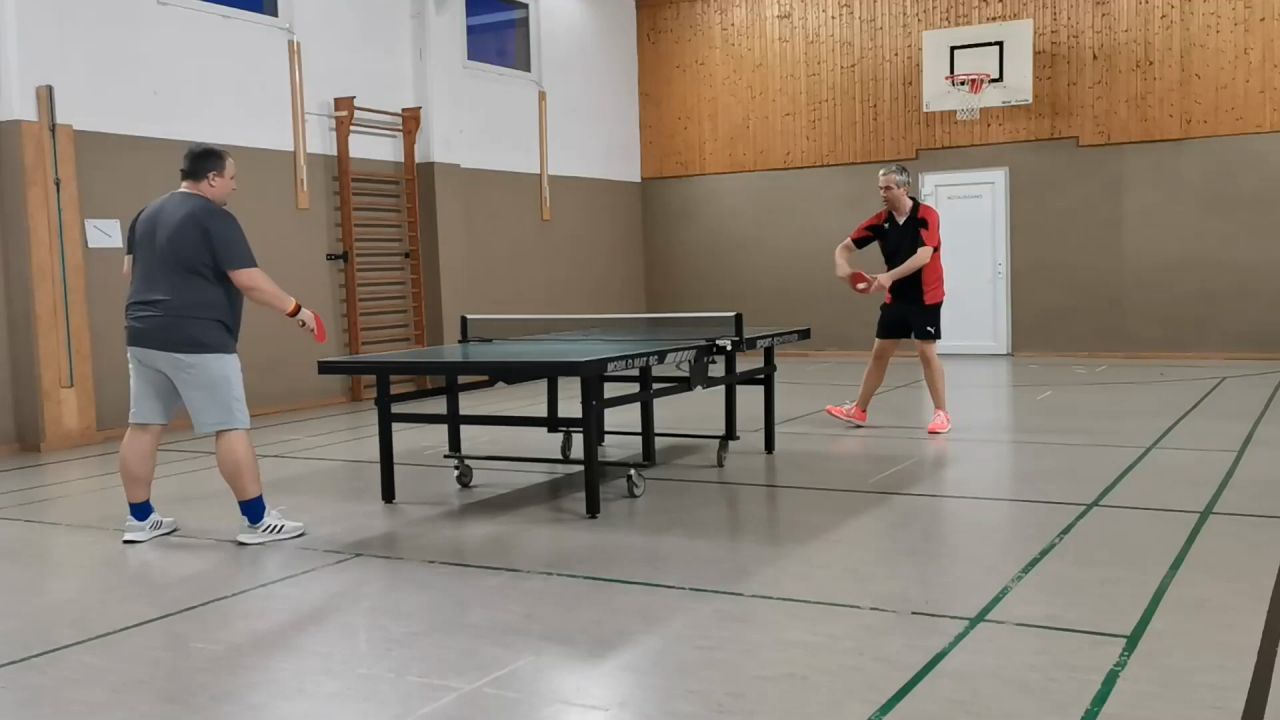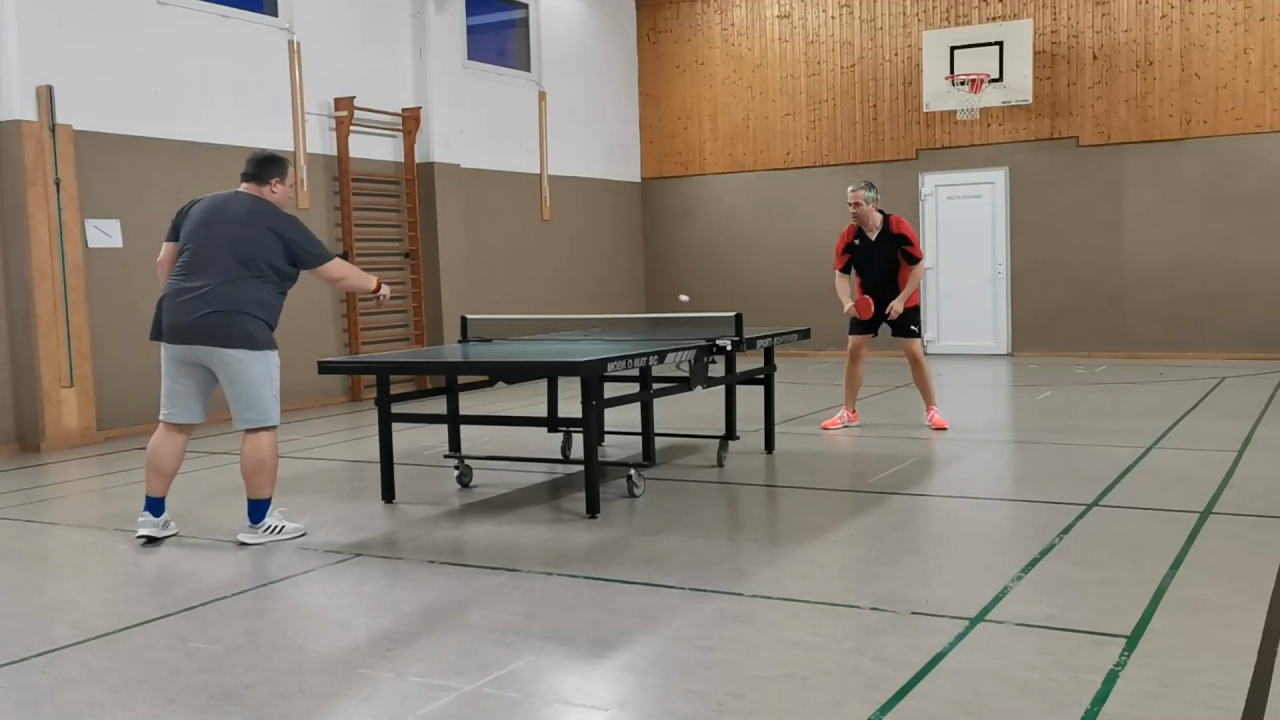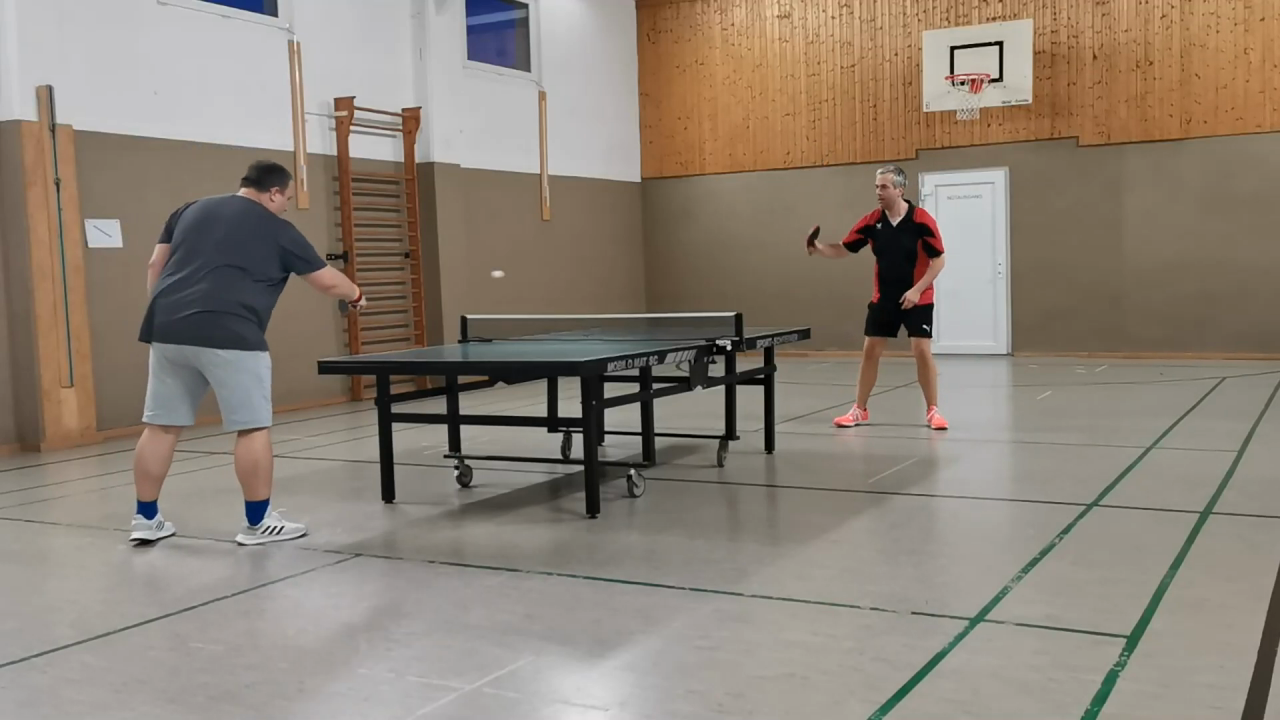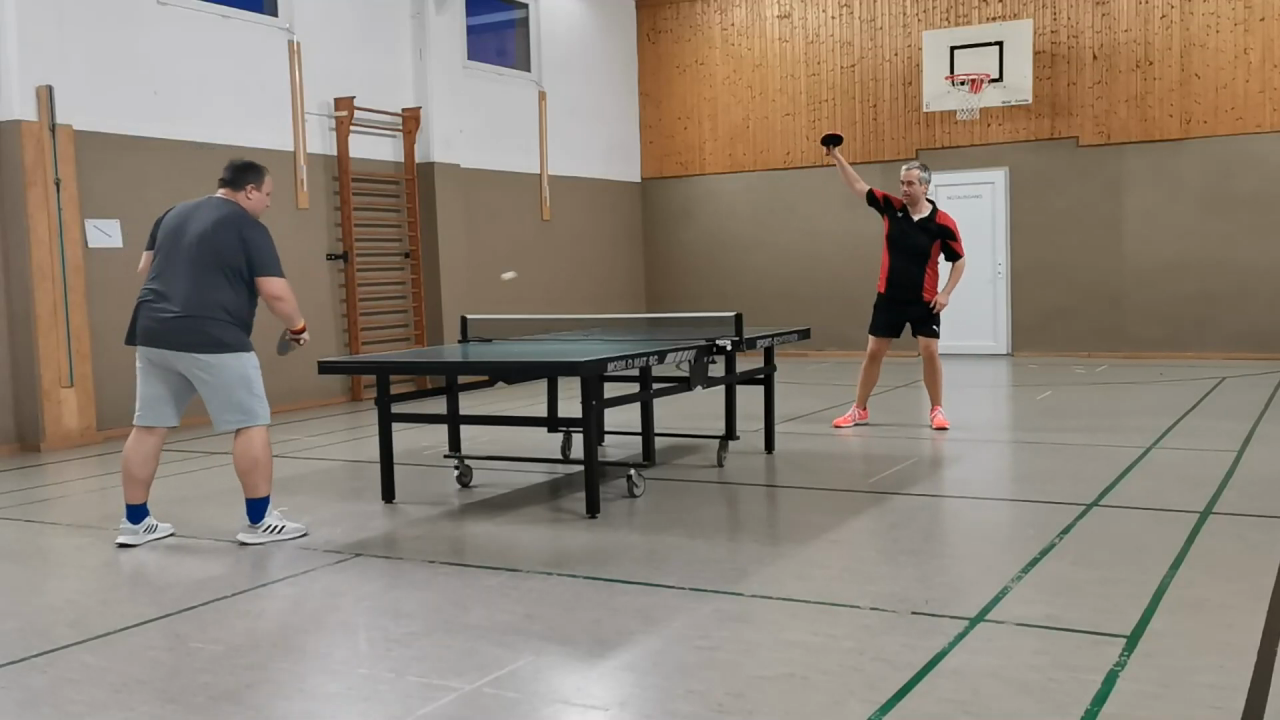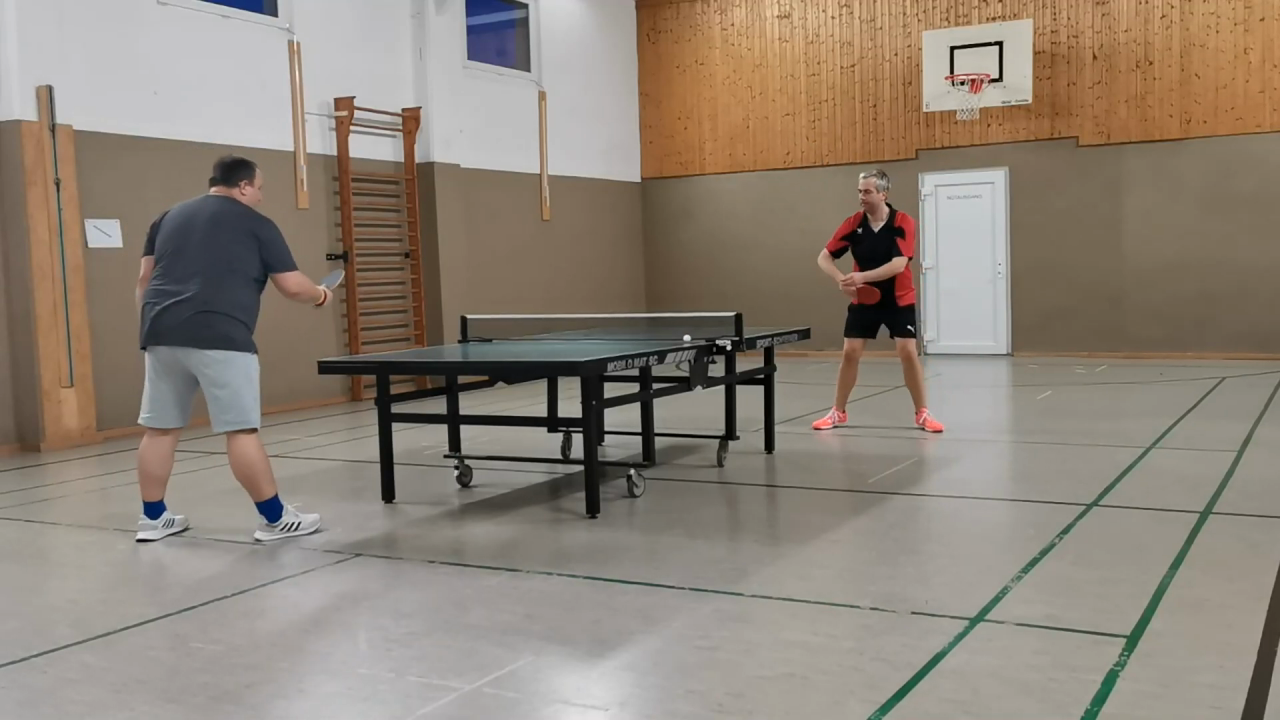
dt=1s
person 1, frame 1
left shoulder: (147, 213)
right shoulder: (215, 219)
left elbow: (130, 270)
right elbow: (249, 281)
right wrist: (295, 308)
left hip: (144, 336)
right hip: (198, 340)
left knee: (143, 426)
right knee: (231, 427)
left ankle: (139, 519)
right ankle: (257, 520)
person 1, frame 2
left shoulder: (196, 208)
right shoulder: (282, 225)
left elbow: (166, 262)
right elbow: (334, 271)
right wrist: (375, 285)
left hip: (180, 330)
right hip: (238, 335)
left knee: (174, 423)
right knee: (260, 426)
left ankle: (152, 515)
right ankle: (259, 522)
person 1, frame 3
left shoulder: (189, 210)
right shoulder: (276, 230)
left elbow: (156, 265)
right elbow: (327, 280)
left wrist: (164, 315)
right wrist: (355, 295)
left hip: (169, 332)
right hip: (228, 337)
left knee: (161, 426)
right knee: (253, 427)
left ankle: (146, 518)
right ankle: (258, 522)
person 1, frame 4
left shoulder: (173, 215)
right shoulder: (249, 228)
left elbow: (145, 269)
right elbow: (277, 293)
right wrist: (298, 327)
left hip: (154, 336)
right hip: (214, 341)
left knee: (149, 427)
right knee: (252, 424)
left ankle: (136, 521)
right ankle: (260, 521)
person 1, frame 5
left shoulder: (169, 217)
right shoulder: (256, 225)
left elbow: (145, 276)
right elbow: (293, 285)
left wrist: (153, 324)
right wrist: (321, 294)
left hip: (164, 336)
right hip: (219, 338)
left knee: (160, 429)
right knee: (240, 430)
left ankle: (153, 518)
right ankle: (275, 518)
person 2, frame 1
left shoulder: (925, 215)
right shoulder: (879, 221)
left elbow: (924, 255)
right elbow: (846, 246)
left wrist: (890, 275)
right wrist: (842, 265)
left hip: (925, 298)
right hip: (895, 299)
left knee: (926, 353)
right knee: (879, 353)
left ankle: (941, 413)
right ankle: (858, 410)
person 2, frame 2
left shoulder: (899, 228)
right shoulder: (848, 237)
left elbow: (918, 267)
right elbow: (840, 276)
left wrist: (900, 300)
right wrist: (847, 302)
left hip: (902, 302)
left knee: (914, 353)
right knee: (854, 351)
left ankle: (932, 410)
right ankle: (849, 412)
person 2, frame 3
left shoulder: (922, 220)
right shoulder: (871, 222)
left elbow: (938, 260)
right elbow: (843, 249)
left wrist: (917, 290)
right wrist: (820, 248)
left hip: (918, 300)
right hip: (882, 300)
left knee: (922, 352)
right knee: (870, 352)
left ankle: (933, 411)
right ankle: (860, 410)
person 2, frame 4
left shoulder: (943, 222)
right shoulder: (892, 207)
left elbow: (959, 261)
right elbow: (860, 187)
left wrist: (946, 293)
right wrist: (838, 158)
left hip: (924, 301)
right hip: (889, 298)
left knee: (930, 352)
right knee: (874, 353)
left ankle: (937, 410)
right ankle: (859, 409)
person 2, frame 5
left shoulder: (903, 223)
right shoulder: (853, 225)
left elbow: (899, 264)
right elbow: (824, 257)
left wrist: (863, 277)
right wrist: (841, 279)
left hip: (899, 301)
right hip: (863, 302)
left knee: (908, 353)
right knee: (850, 353)
left ankle: (922, 413)
right ankle: (838, 412)
